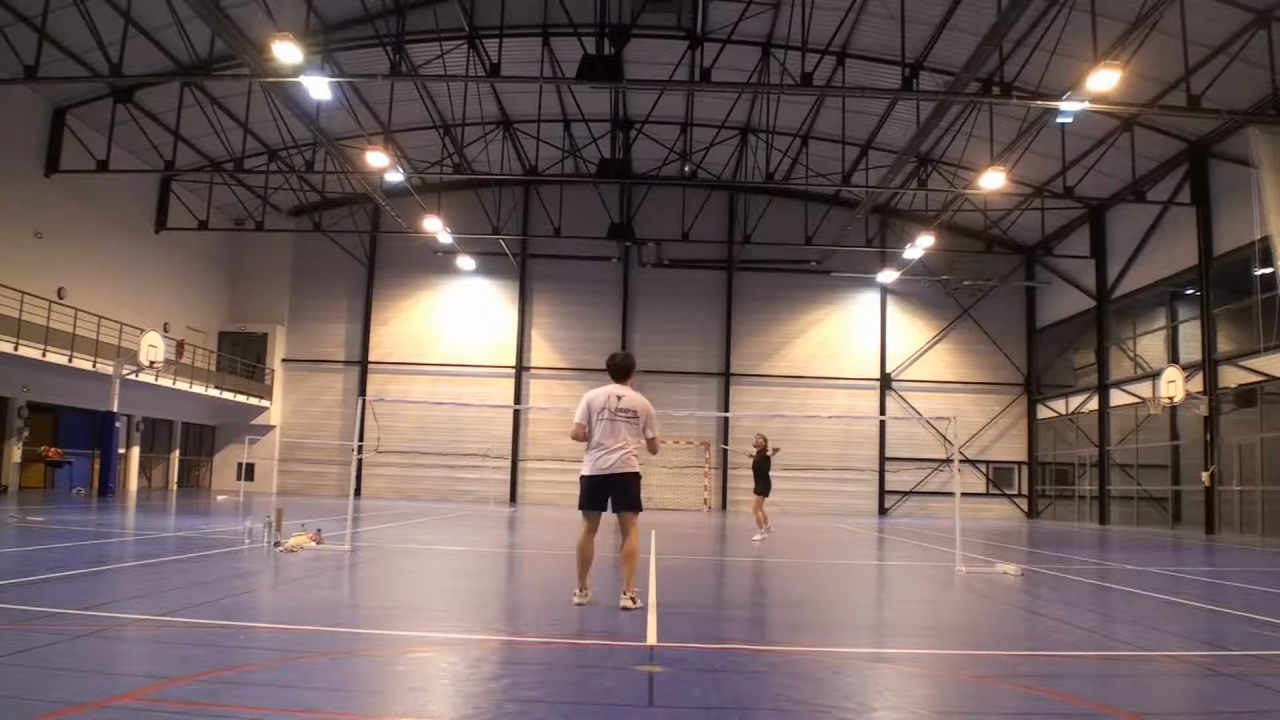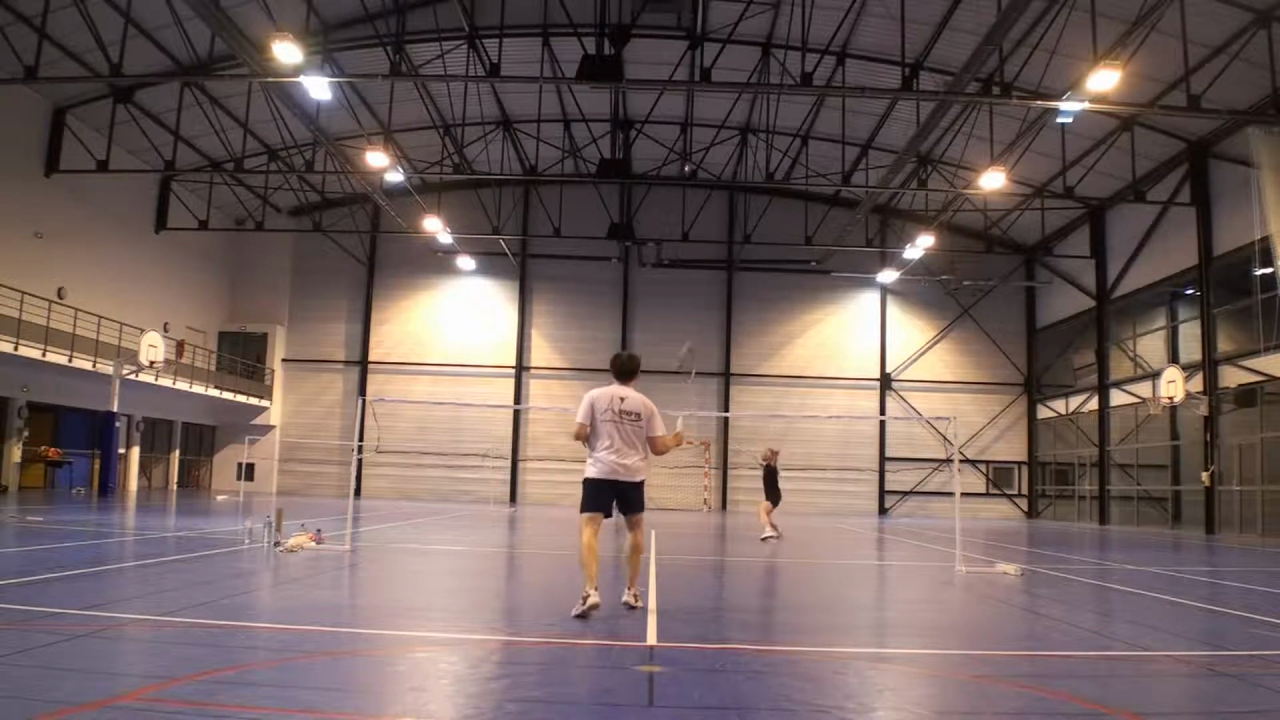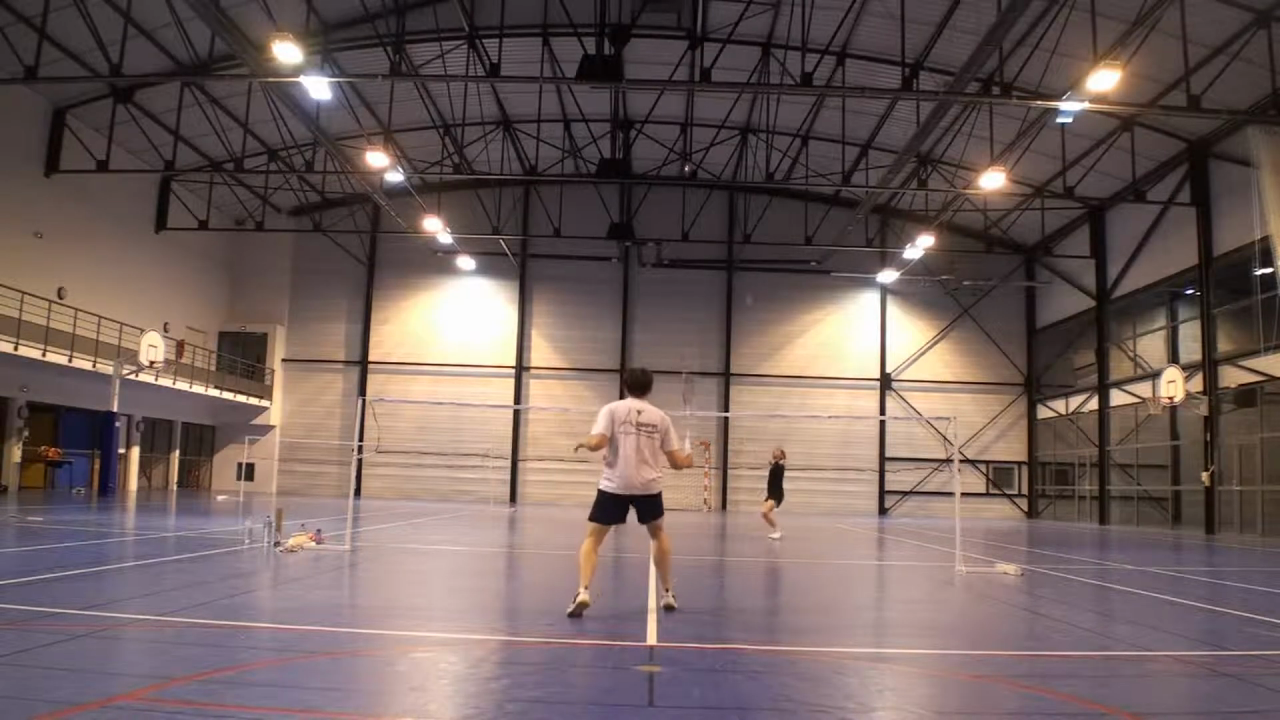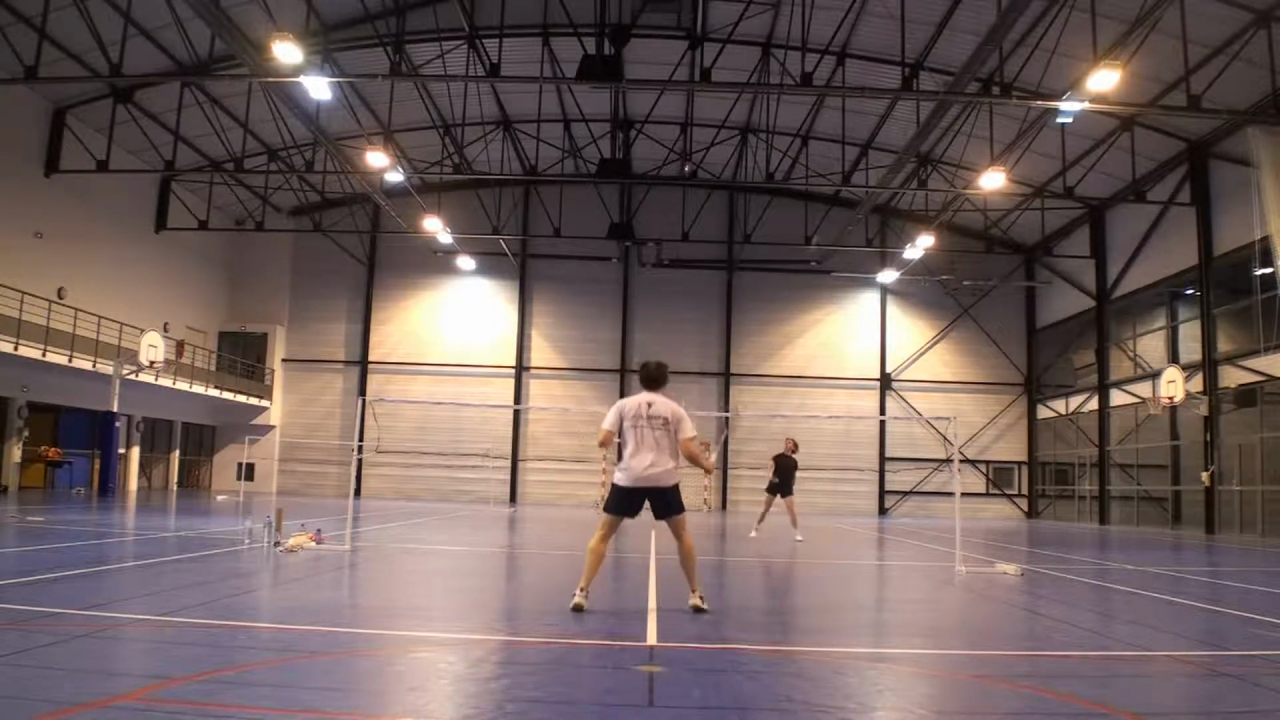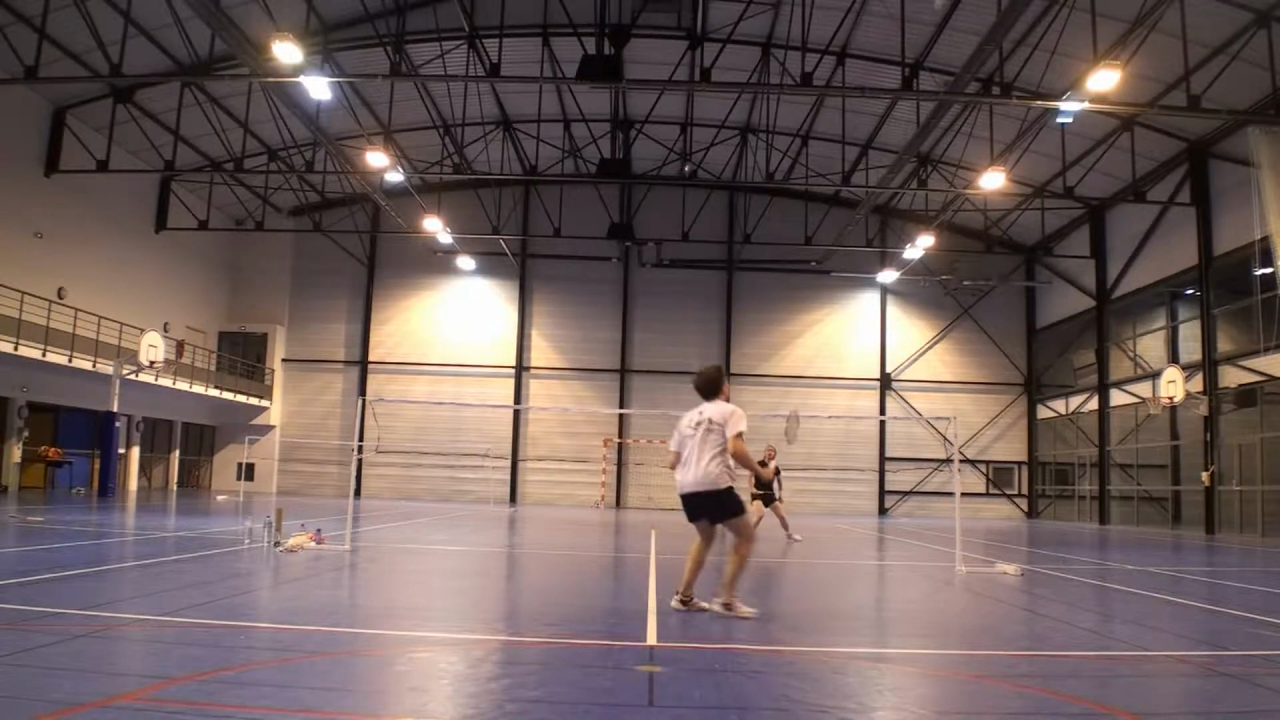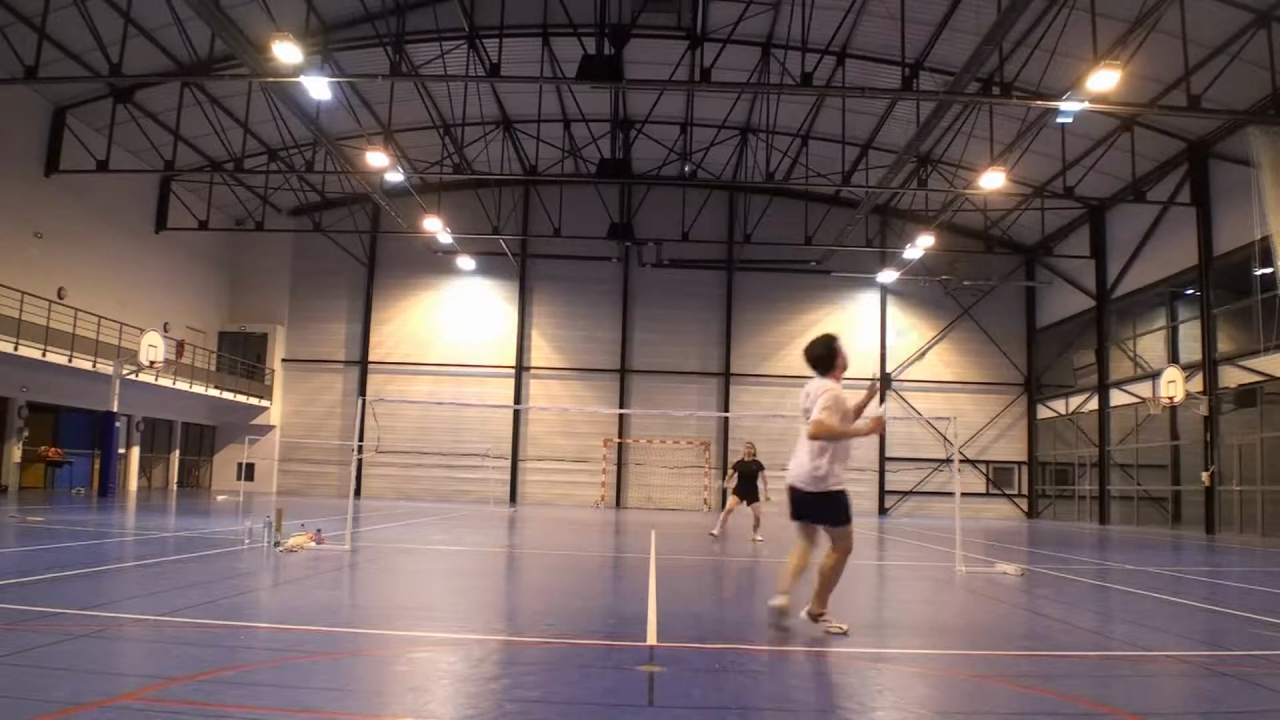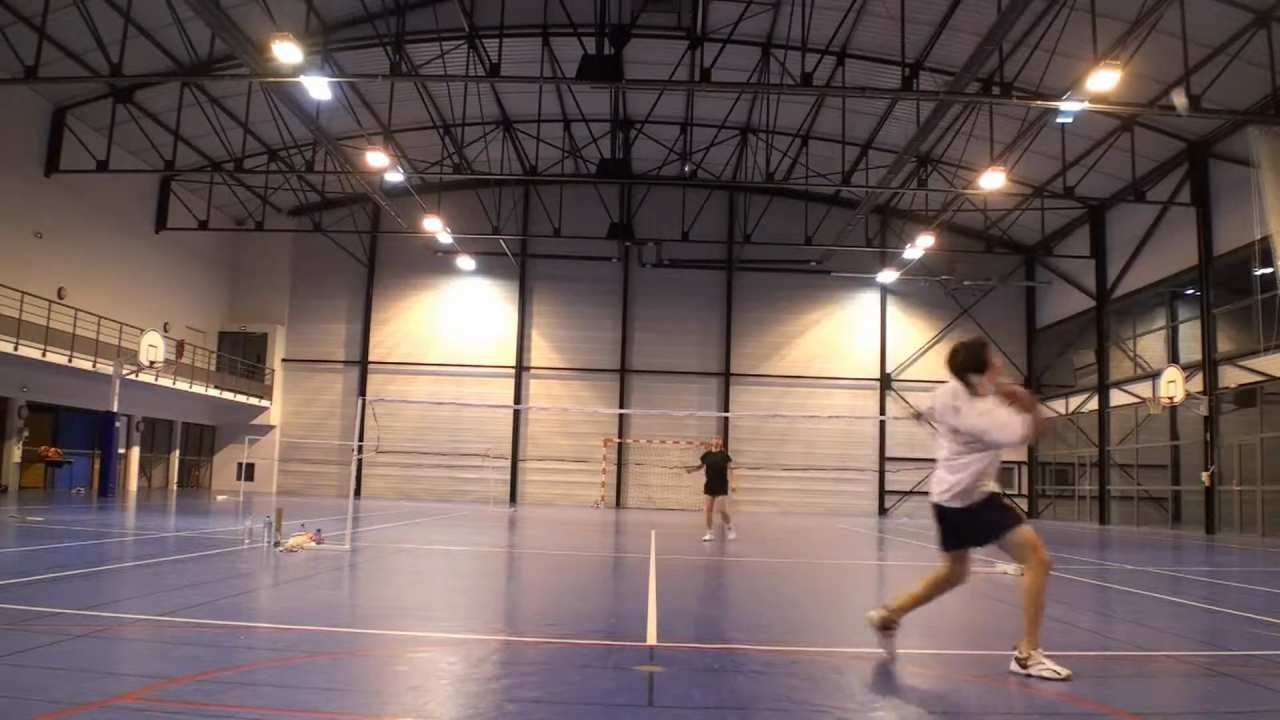
dt=0.4s
person 1, frame 1
left shoulder: (592, 396)
right shoulder: (643, 404)
left elbow: (576, 434)
right elbow: (654, 449)
left hip: (594, 470)
right hip: (626, 471)
left knee: (588, 529)
right knee: (629, 533)
left ankle: (581, 590)
right ankle: (628, 593)
person 1, frame 2
left shoulder: (595, 396)
right shoulder: (646, 404)
left elbow: (579, 433)
right elbow: (658, 448)
left wrist: (590, 437)
right wrist: (674, 441)
left hip: (599, 473)
right hip: (632, 475)
left knee: (589, 531)
right knee: (635, 529)
left ankle: (591, 592)
right ankle: (631, 591)
person 1, frame 3
left shoulder: (612, 410)
right shoulder: (661, 418)
left elbow: (597, 443)
right elbow: (675, 461)
left wrist: (584, 444)
right wrist: (687, 461)
left hip: (614, 486)
right hip: (649, 487)
left knee: (592, 540)
right knee: (659, 535)
left ankle: (583, 591)
right ankle: (668, 594)
person 1, frame 4
left shoulder: (624, 405)
right shoulder: (675, 410)
left elbow: (604, 441)
right elbow: (689, 451)
left wrist: (611, 440)
right wrist: (706, 465)
left hip: (628, 478)
right hip: (664, 480)
left knee: (604, 533)
right knee: (681, 533)
left ankle: (582, 592)
right ankle: (695, 594)
person 1, frame 5
left shoulder: (687, 418)
right shoulder: (731, 412)
left elbow: (674, 462)
right elbow: (737, 450)
right wrist: (760, 472)
left hip: (686, 486)
right hip: (714, 484)
left knee: (706, 538)
right knee: (746, 537)
left ankle: (684, 597)
right ankle: (727, 599)
person 1, frame 6
left shoulder: (816, 387)
right shoulder: (830, 392)
right elbow: (815, 431)
left wrist: (867, 398)
right wrist: (864, 430)
left hip: (799, 478)
right hip: (822, 481)
left knee: (806, 544)
right knee: (842, 546)
left ankle: (783, 595)
right ankle: (817, 609)
person 1, frame 7
left shoulder: (949, 393)
right shoulder: (985, 414)
left elbow: (928, 415)
right elbow: (1032, 433)
right wrist: (1027, 402)
left hip: (947, 498)
right hip: (974, 498)
left knee: (953, 573)
right knee: (1038, 561)
left ankle: (888, 616)
right ankle: (1027, 654)
